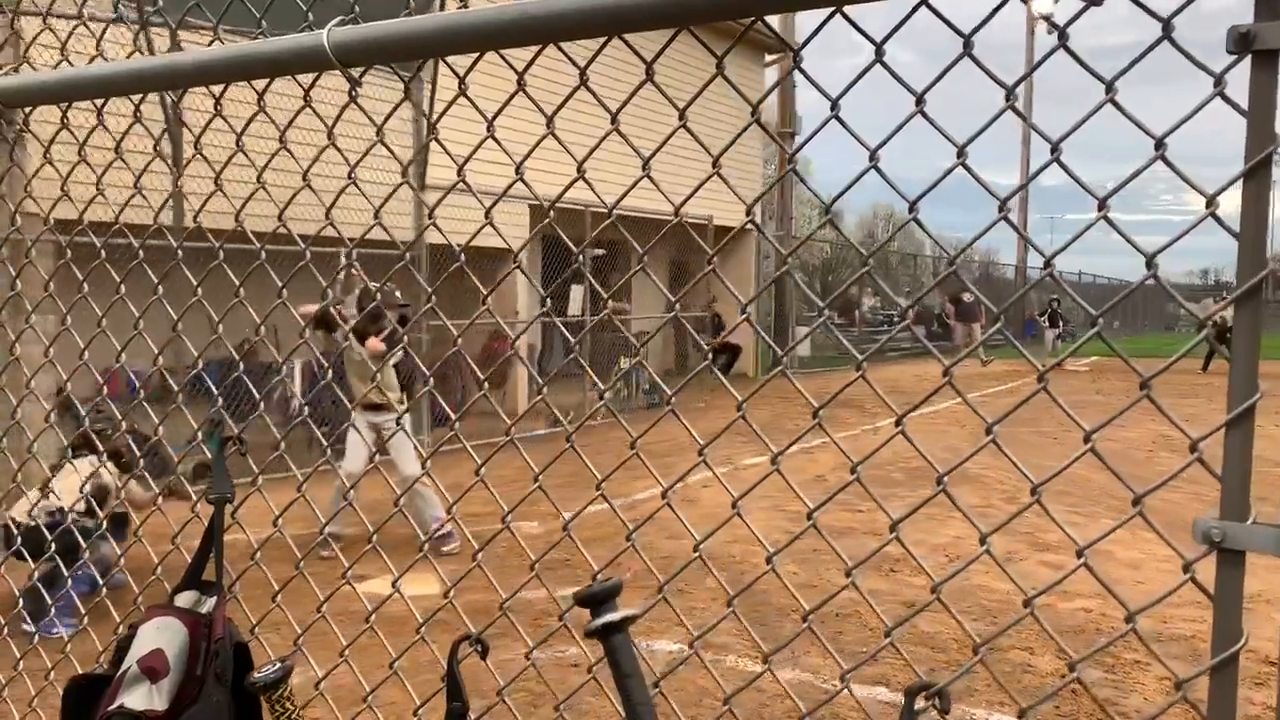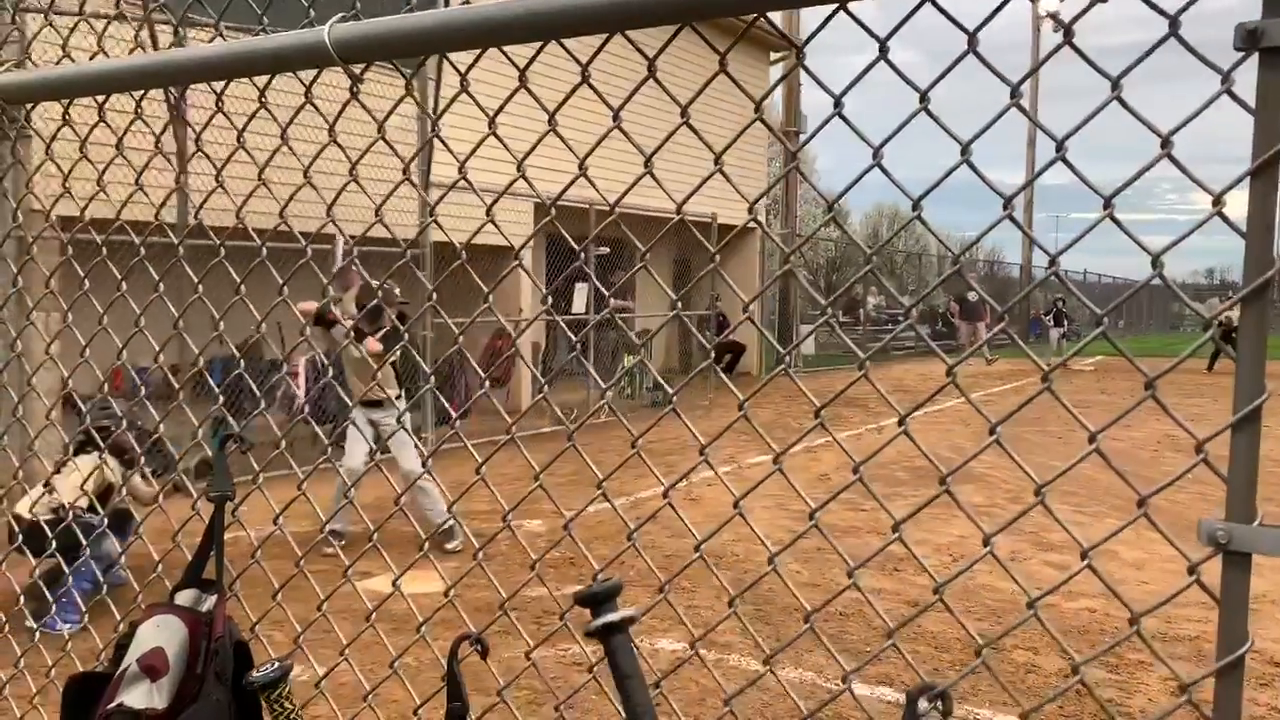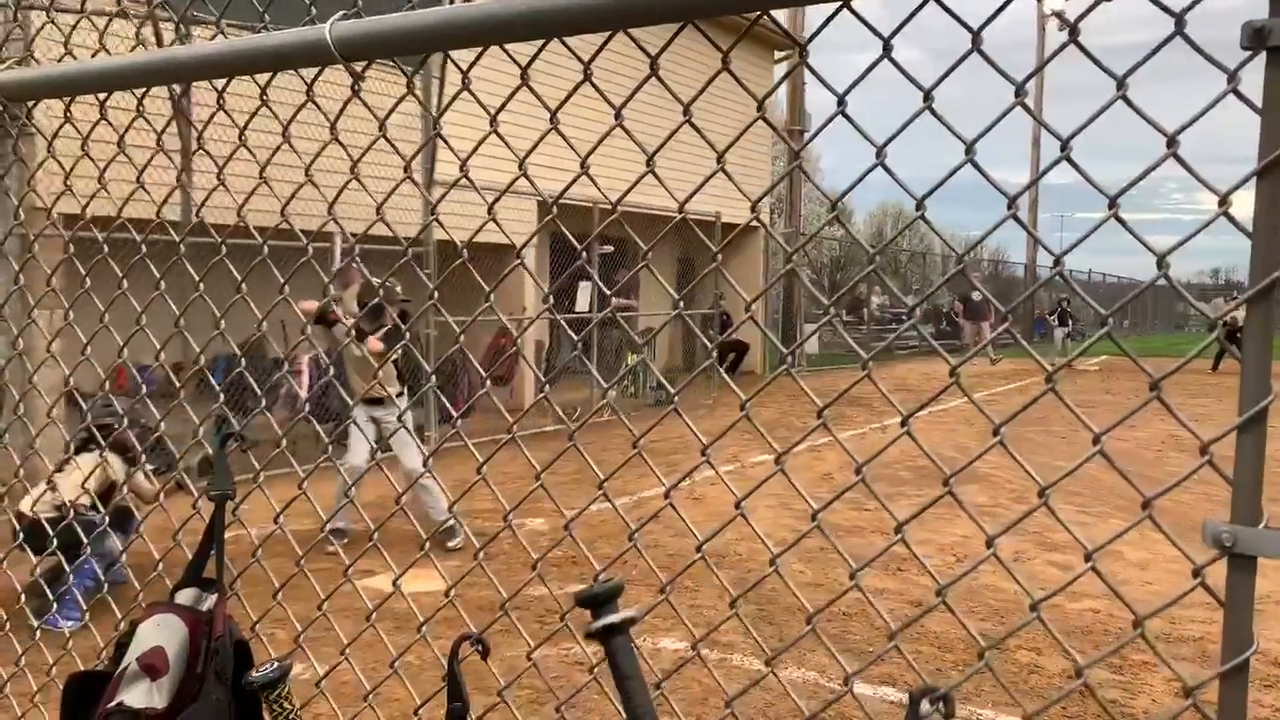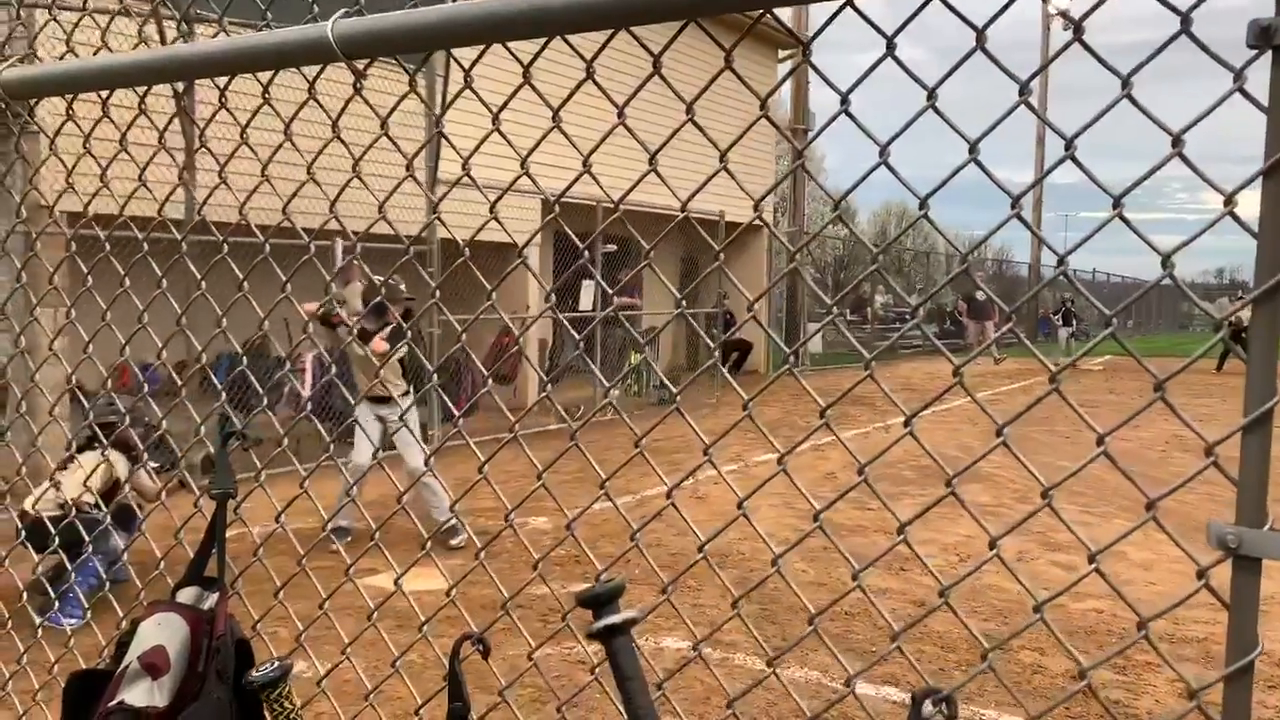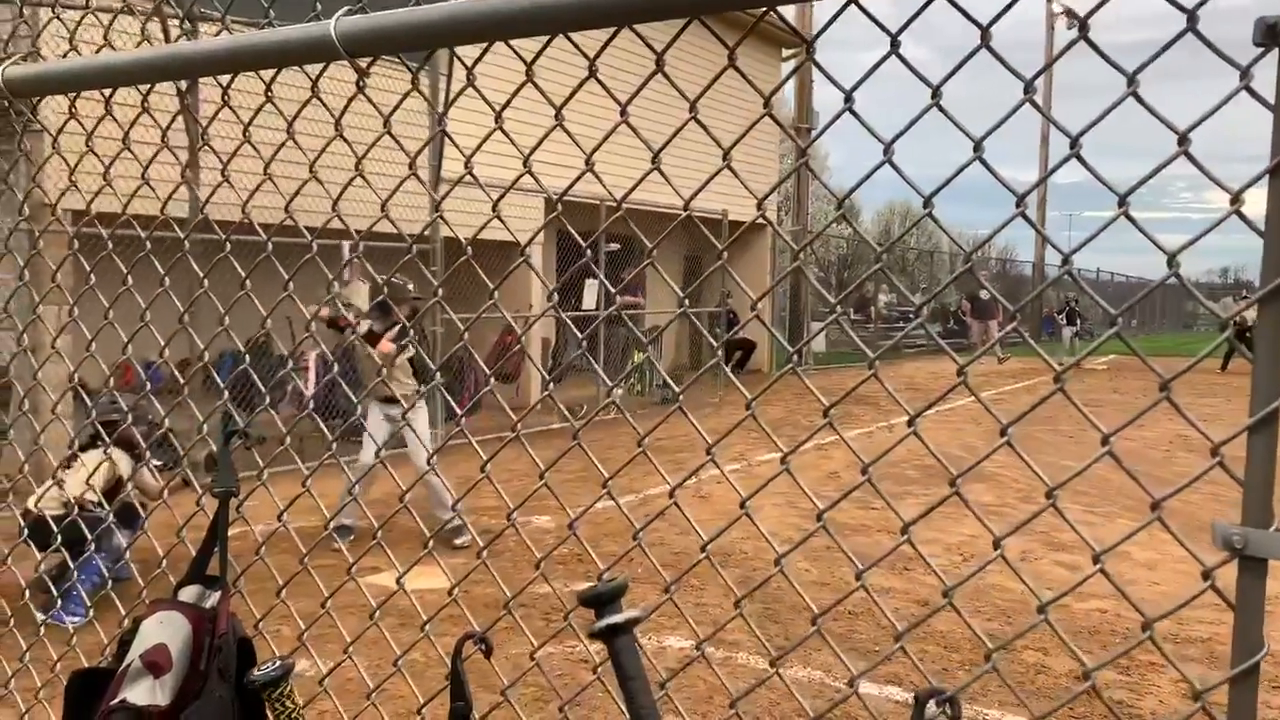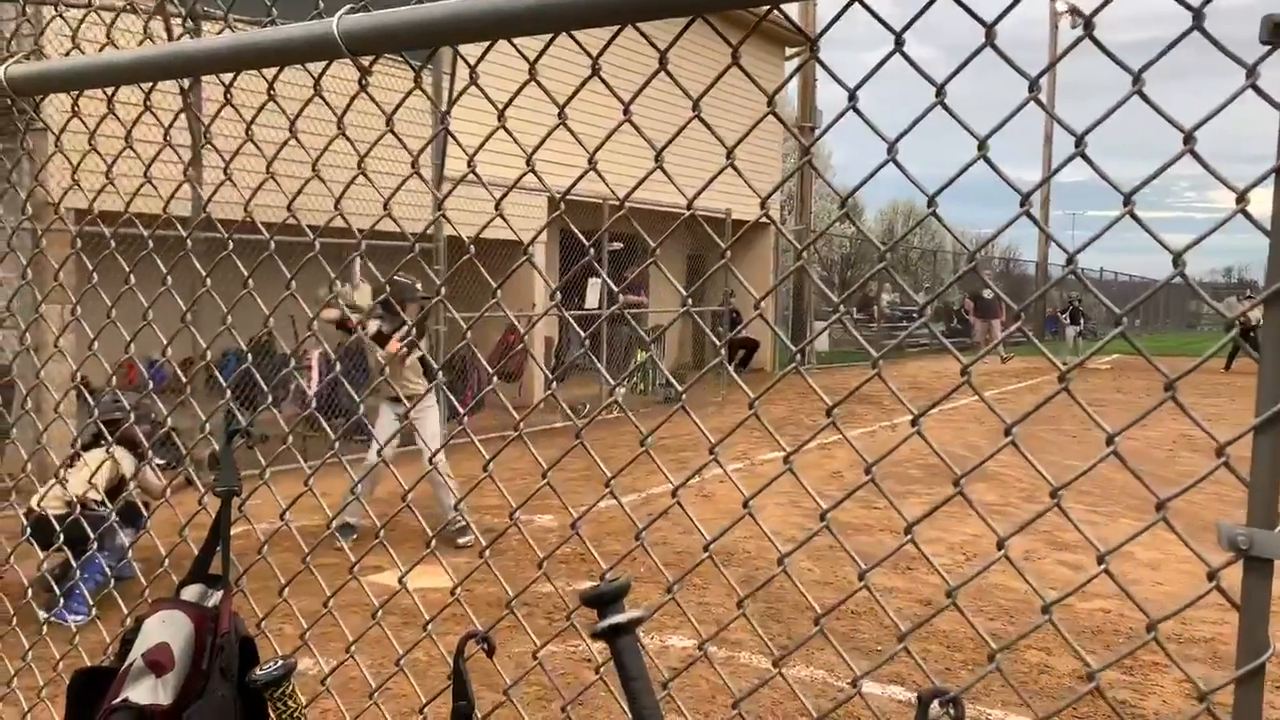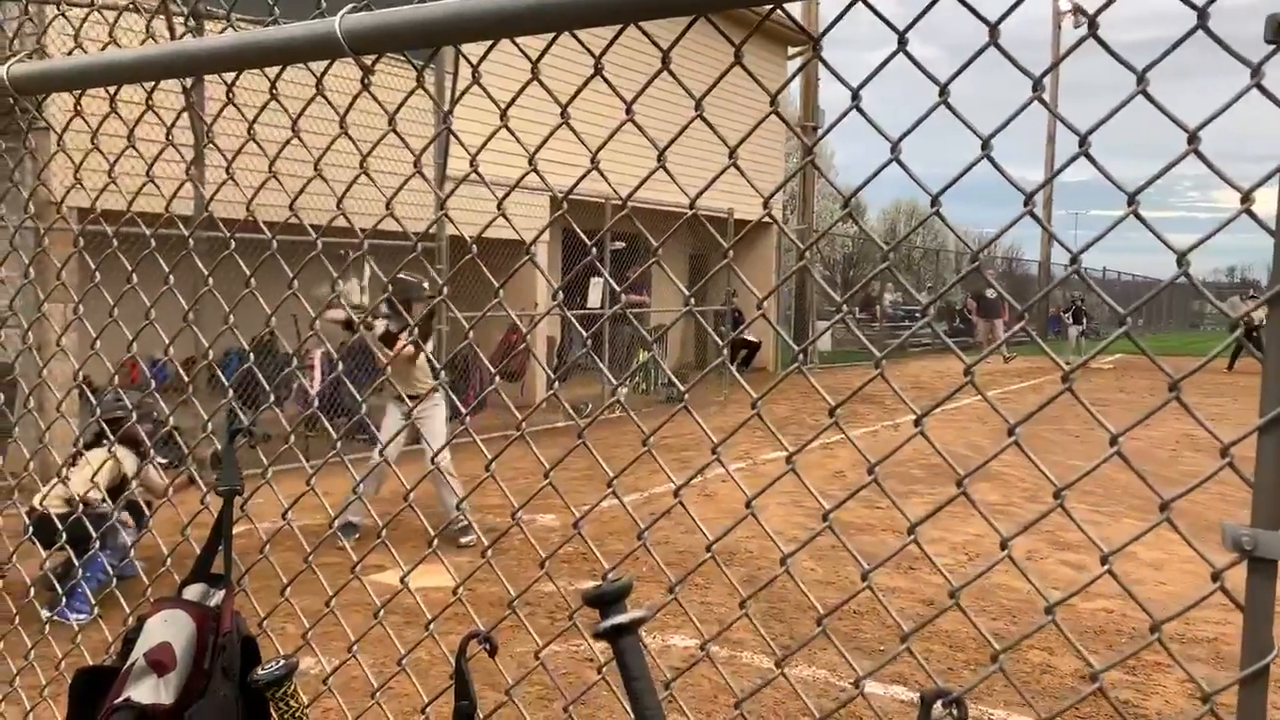
dt=0.1s
person 1, frame 1
left shoulder: (394, 334)
right shoulder: (345, 330)
left elbow: (375, 347)
right elbow: (304, 312)
left wrist: (351, 322)
right wrist: (331, 309)
left hip: (394, 412)
right hip: (362, 413)
left knee: (411, 472)
right knee: (350, 471)
left ankle: (442, 529)
right ankle: (331, 531)
person 1, frame 2
left shoulder: (393, 333)
right shoulder: (342, 327)
left elbow: (372, 348)
right elbow: (302, 308)
left wrist: (348, 322)
right wrist: (328, 307)
left hip: (393, 409)
right hip: (361, 409)
left knee: (412, 468)
right knee: (351, 468)
left ankle: (445, 525)
right ankle: (335, 529)
person 1, frame 3
left shoulder: (395, 331)
right shoulder: (344, 326)
left elbow: (375, 347)
right elbow: (303, 307)
left wrist: (349, 322)
right wrist: (328, 307)
left hip: (395, 406)
right hip: (363, 407)
left knee: (414, 466)
right knee: (354, 465)
left ankle: (447, 523)
right ankle: (337, 526)
person 1, frame 4
left shoulder: (398, 329)
right shoulder: (349, 324)
left elbow: (380, 347)
right elbow: (306, 309)
left wrist: (352, 324)
right wrist: (329, 308)
left hip: (401, 404)
right hip: (368, 405)
left knee: (417, 464)
right knee: (359, 463)
left ankle: (449, 522)
right ankle: (340, 525)
person 1, frame 5
left shoulder: (406, 329)
right shoulder: (360, 325)
left elbow: (388, 350)
right elbow: (315, 313)
left wrist: (359, 327)
right wrist: (340, 314)
left hip: (411, 404)
right hip: (379, 404)
left knee: (425, 463)
right knee: (366, 462)
left ankle: (453, 522)
right ankle: (344, 523)
person 1, frame 6
left shoulder: (416, 328)
right shoulder: (371, 325)
left elbow: (397, 351)
right elbow: (324, 315)
left wrist: (368, 329)
right wrist: (346, 316)
left hip: (422, 403)
right hip: (390, 404)
left knee: (435, 462)
right knee: (374, 460)
left ankle: (457, 522)
right ankle: (348, 521)
person 1, frame 7
left shoulder: (423, 327)
right shoulder: (378, 324)
left elbow: (407, 352)
right elbow: (328, 315)
left wrist: (377, 331)
right wrist: (353, 318)
left hip: (429, 401)
right hip: (398, 402)
left knee: (440, 462)
right knee: (381, 460)
left ankle: (460, 521)
right ankle: (350, 520)
person 2, frame 1
left shoulder: (91, 465)
right shoulder: (97, 466)
right elbow: (115, 505)
right hip: (26, 531)
right knee: (102, 550)
right ankle: (48, 620)
person 2, frame 2
left shoulder: (103, 459)
right shoulder: (102, 462)
right elbow: (111, 502)
left hip: (47, 521)
right hip: (32, 527)
left knee: (122, 518)
right knee: (104, 545)
right ankle: (57, 614)
person 2, frame 3
left shoulder: (107, 458)
right shoulder: (105, 461)
right elbow: (104, 500)
left hip: (50, 520)
right hip: (37, 523)
left knee: (121, 519)
right knee: (108, 544)
right ankle: (61, 614)
person 2, frame 4
left shoulder: (114, 457)
right shoulder: (107, 458)
left elbow: (152, 492)
right elbow: (98, 498)
right wrist: (126, 501)
left hip: (52, 518)
right hip: (40, 522)
left knee: (126, 515)
right knee: (111, 539)
right ankle: (62, 610)
person 2, frame 5
left shoulder: (120, 456)
right shoulder: (108, 457)
left elbow: (155, 492)
right elbow: (91, 498)
right wrist: (120, 506)
left hip: (57, 518)
right hip: (42, 521)
left knee: (131, 513)
right knee: (114, 537)
right ankle: (65, 608)
person 2, frame 6
left shoulder: (127, 456)
right shoulder: (109, 457)
left elbow: (158, 491)
right elbow: (85, 498)
right wrist: (117, 511)
left hip: (63, 517)
right hip: (45, 521)
left knee: (134, 513)
right knee: (117, 536)
right ankle: (68, 607)
person 2, frame 7
left shoulder: (135, 456)
right shoulder: (109, 456)
left elbow: (161, 490)
right elbow: (76, 499)
left wrist: (194, 476)
right wrist: (116, 515)
left hip: (75, 516)
right hip: (48, 520)
left knee: (136, 511)
right knee: (118, 534)
right ankle: (71, 605)
